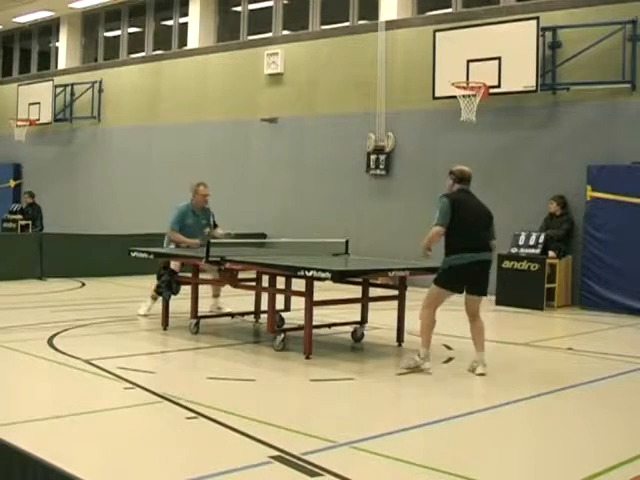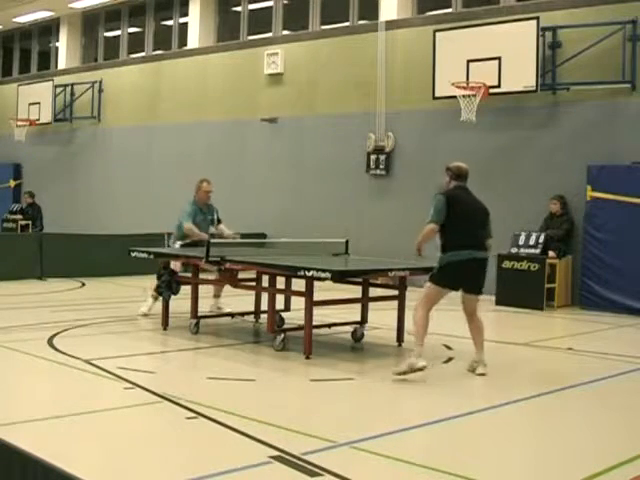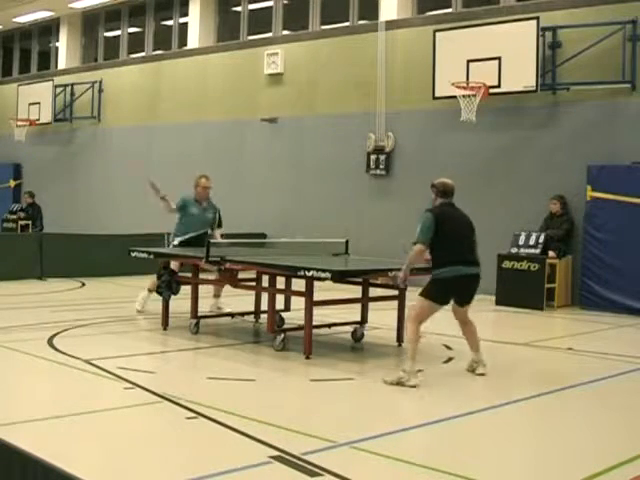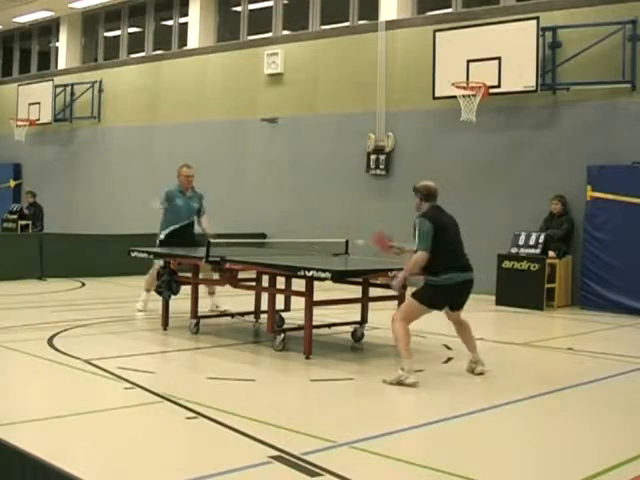
dt=0.2s
person 1, frame 1
left shoulder: (449, 200)
right shoulder: (483, 208)
left elbow: (439, 230)
right elbow: (492, 244)
left wrist: (426, 244)
left hip: (457, 262)
right hip: (483, 262)
left knee: (429, 306)
right knee: (473, 313)
left ankle: (423, 356)
right ankle: (479, 361)
person 1, frame 2
left shoulder: (445, 197)
right shoulder: (479, 205)
left elbow: (433, 227)
right elbow: (487, 240)
left wrist: (419, 243)
left hip: (453, 261)
right hip: (479, 260)
left knee: (422, 306)
right knee: (471, 311)
left ankle: (417, 356)
right ankle: (479, 362)
person 1, frame 3
left shoulder: (432, 214)
right shoulder: (465, 218)
left elbow: (420, 248)
left wrist: (405, 269)
left hip: (447, 276)
right hip: (472, 274)
left knee: (414, 320)
right knee: (462, 316)
left ankle: (408, 372)
right ankle: (478, 361)
person 1, frame 4
left shoulder: (424, 219)
right shoulder: (447, 218)
left elbow: (422, 255)
left wrist: (402, 277)
right wrist: (408, 253)
left hip: (441, 283)
right hip: (465, 279)
left knee: (399, 319)
right knee: (456, 319)
left ankle: (407, 371)
right ankle: (476, 361)
person 2, frame 1
left shoulder: (207, 212)
right shoulder: (183, 210)
left elbow: (215, 229)
right elbow: (172, 233)
left wrist: (224, 235)
right wrist: (192, 242)
left hip: (196, 247)
right hip: (176, 247)
left knee: (218, 269)
left ankle: (215, 304)
right ankle: (148, 304)
person 2, frame 2
left shoulder: (212, 209)
right shoulder: (192, 207)
left elbow: (218, 226)
right elbow: (187, 228)
left wrist: (230, 234)
right wrist: (205, 237)
right hip: (181, 245)
left knee: (223, 270)
left ankle: (216, 304)
right ankle: (150, 303)
person 2, frame 3
left shoulder: (214, 208)
right shoulder: (187, 200)
left elbow: (216, 229)
right elbow: (172, 209)
left wrist: (218, 241)
right wrist: (163, 198)
right hip: (181, 243)
right knee: (169, 271)
left ankle: (216, 304)
right ankle: (145, 296)
person 2, frame 4
left shoulder: (198, 196)
right shoulder: (171, 193)
left elbow: (201, 216)
right elbow: (162, 210)
left wrist: (205, 229)
right wrist: (163, 207)
left hip: (188, 238)
right hip: (169, 237)
left knee: (206, 267)
right knee: (159, 268)
left ankle: (213, 303)
right ankle: (144, 299)
